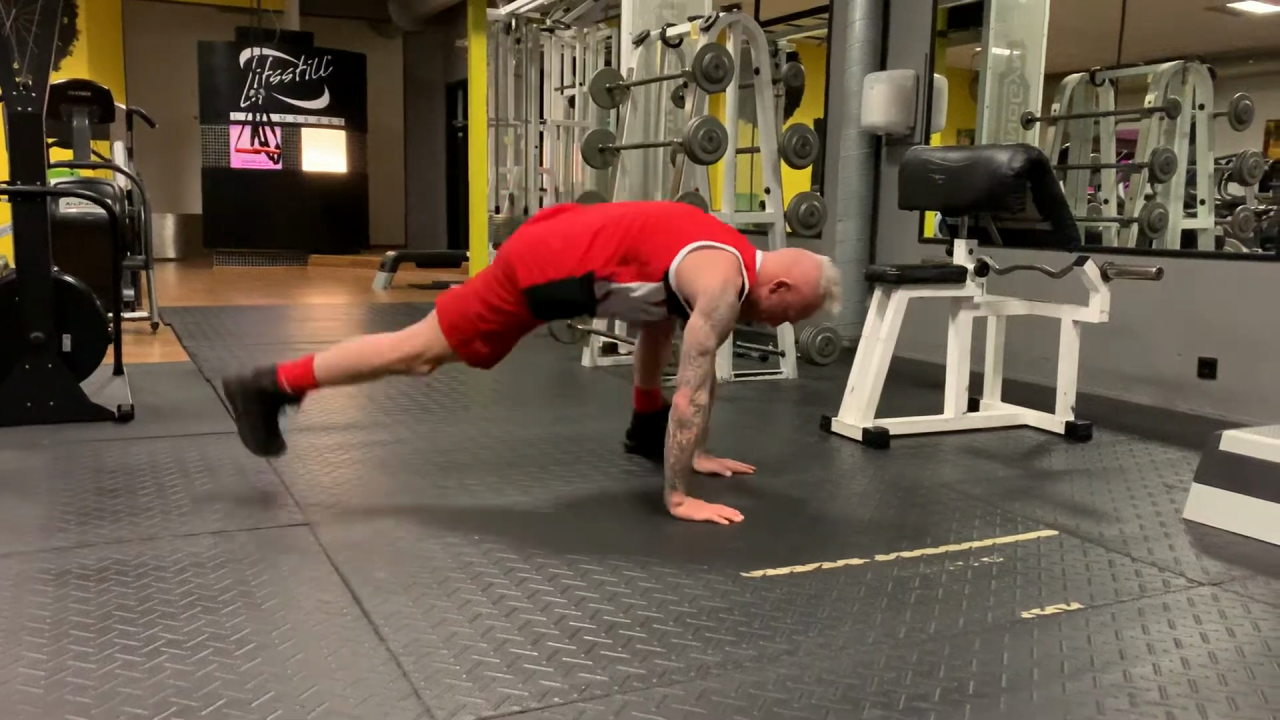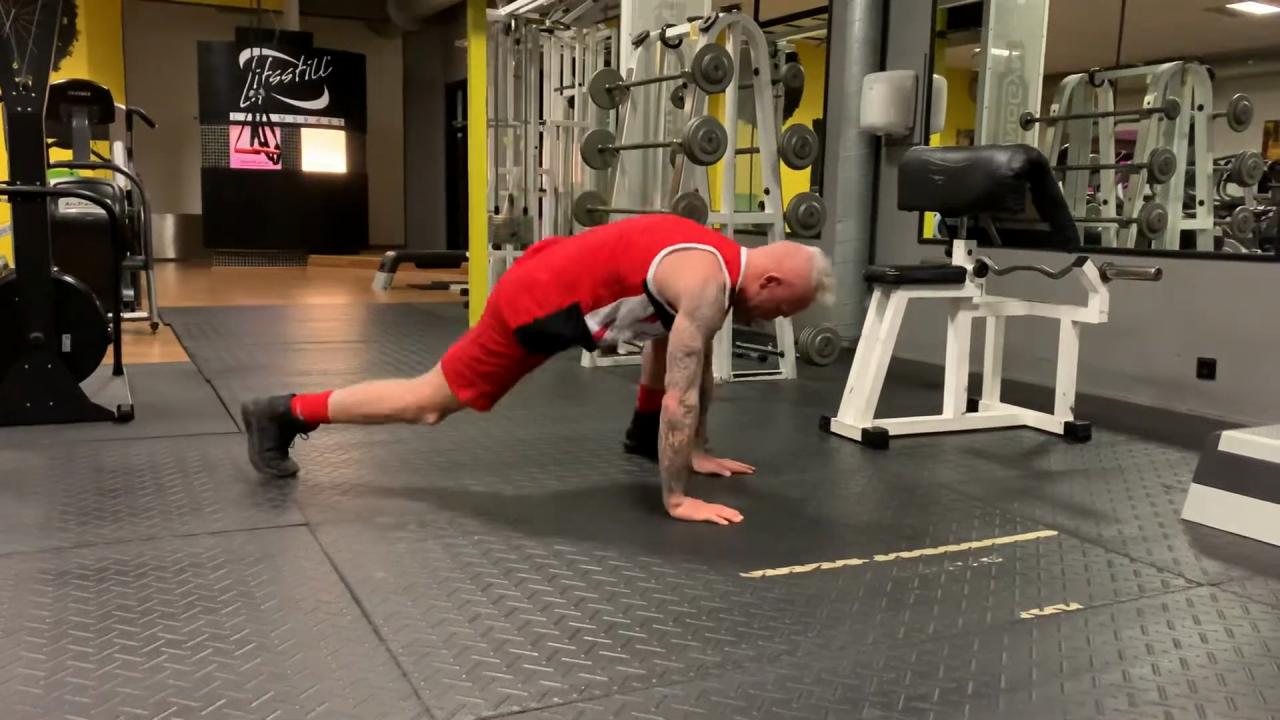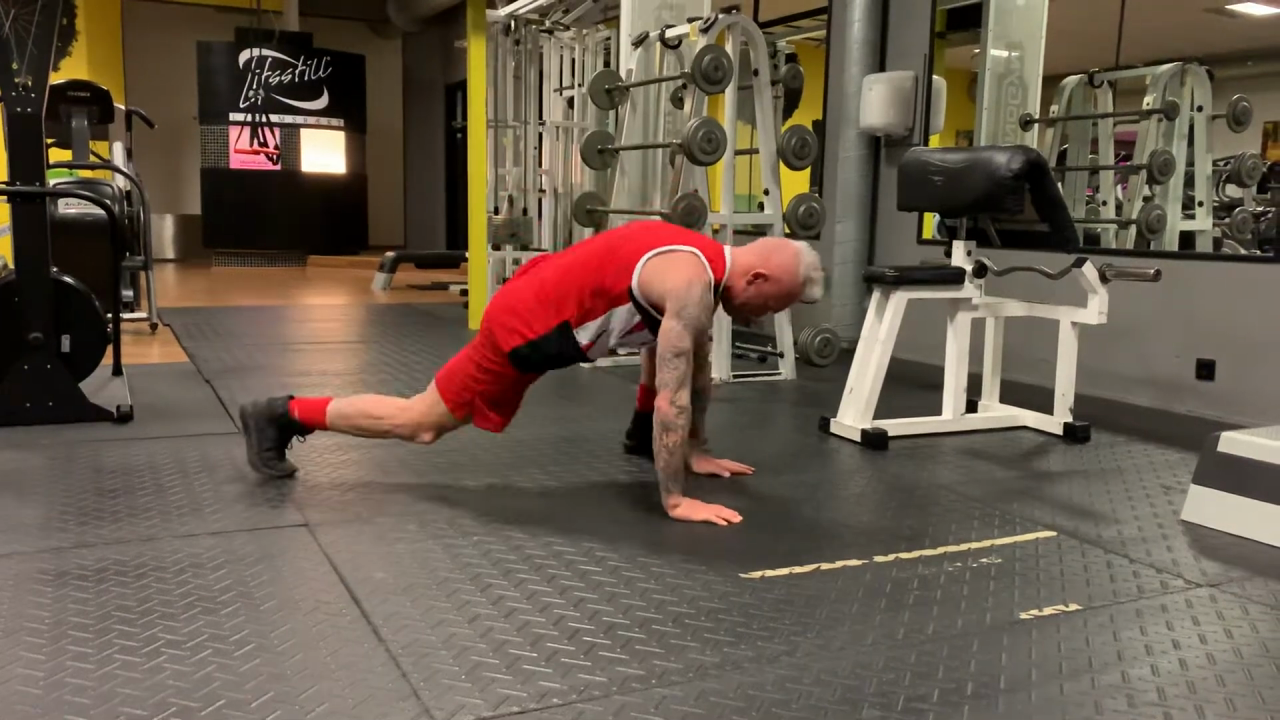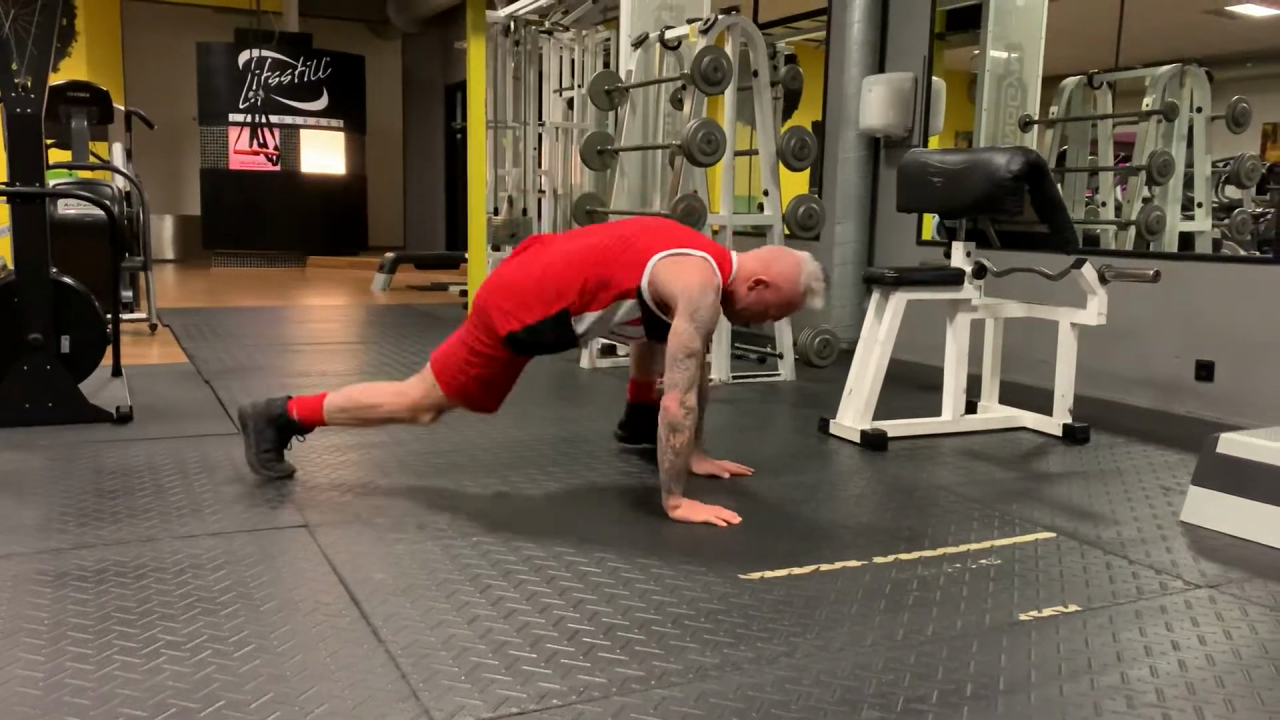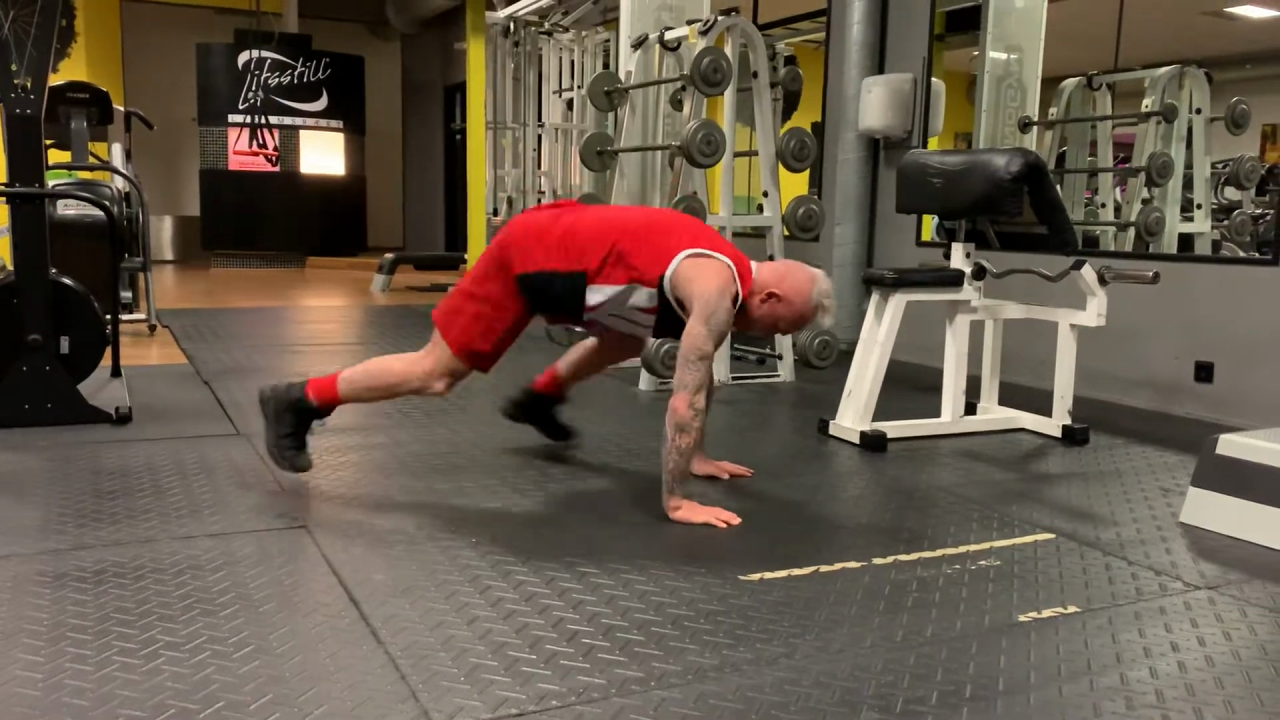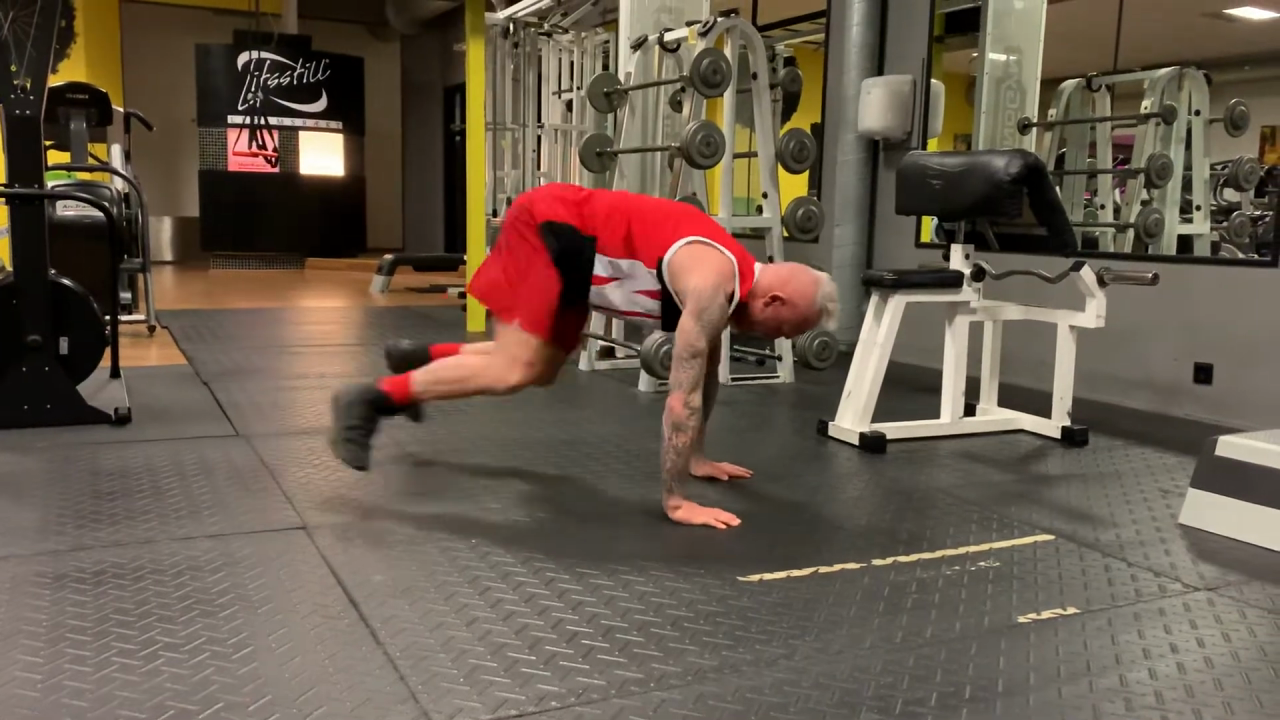
dt=0.1s
person 1, frame 1
left shoulder: (728, 261)
right shoulder: (723, 284)
left elbow: (696, 370)
right elbow: (691, 393)
left wrist: (698, 453)
right wrist: (679, 496)
left hip: (563, 234)
right hip: (543, 264)
left knee: (659, 313)
right knee: (418, 354)
left ankle: (645, 432)
right ankle: (273, 386)
person 1, frame 2
left shoulder: (721, 261)
right shoulder: (707, 283)
left elbow: (698, 366)
right elbow: (680, 394)
left wrist: (699, 449)
right wrist: (677, 498)
left hip: (553, 277)
right hip: (533, 307)
left knee: (671, 329)
right knee: (426, 403)
left ankle: (645, 432)
right ankle: (280, 414)
person 1, frame 3
left shoulder: (708, 264)
right shoulder: (691, 283)
left elbow: (696, 366)
right elbow: (673, 395)
left wrist: (698, 451)
right wrist: (675, 499)
left hip: (548, 293)
right hip: (524, 327)
left knee: (668, 329)
right knee: (422, 423)
left ankle: (644, 433)
right ankle: (280, 416)
person 1, frame 4
left shoulder: (705, 270)
right shoulder: (700, 286)
left elbow: (689, 371)
right elbow: (679, 395)
left wrist: (694, 454)
right wrist: (677, 501)
left hip: (545, 275)
right hip: (520, 305)
left knee: (660, 337)
right knee: (420, 404)
left ankle: (638, 422)
right ankle: (279, 417)
person 1, frame 5
left shoulder: (716, 274)
right shoulder: (717, 289)
left elbow: (696, 370)
right elbow: (689, 394)
left wrist: (694, 455)
right wrist: (677, 500)
left hip: (555, 234)
right hip: (533, 256)
left knee: (628, 338)
right knee: (435, 372)
left ankle: (536, 399)
right ankle: (297, 401)
person 1, frame 6
left shoulder: (731, 283)
right shoulder: (712, 284)
left elbow: (706, 375)
right elbow: (684, 396)
left wrist: (696, 457)
right wrist: (676, 499)
left hip: (572, 237)
right hip: (546, 222)
left knee: (553, 358)
right knee: (512, 372)
left ankle: (419, 358)
right ankle: (374, 400)
